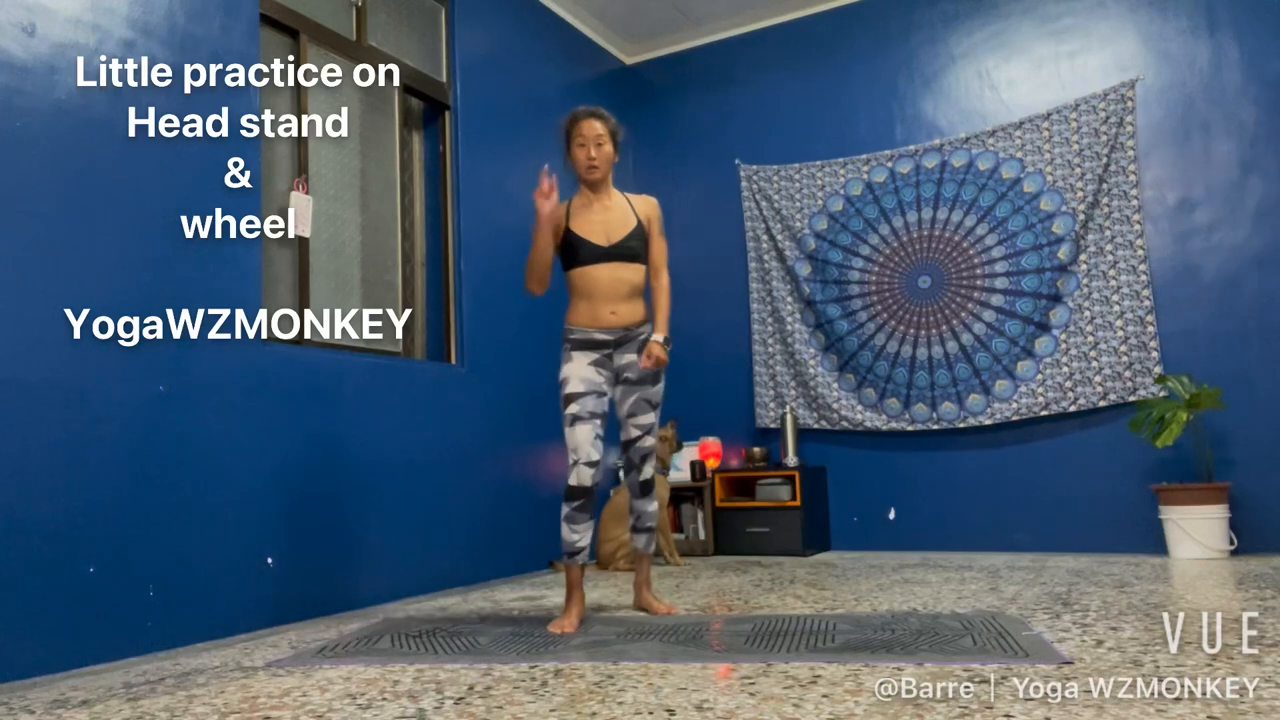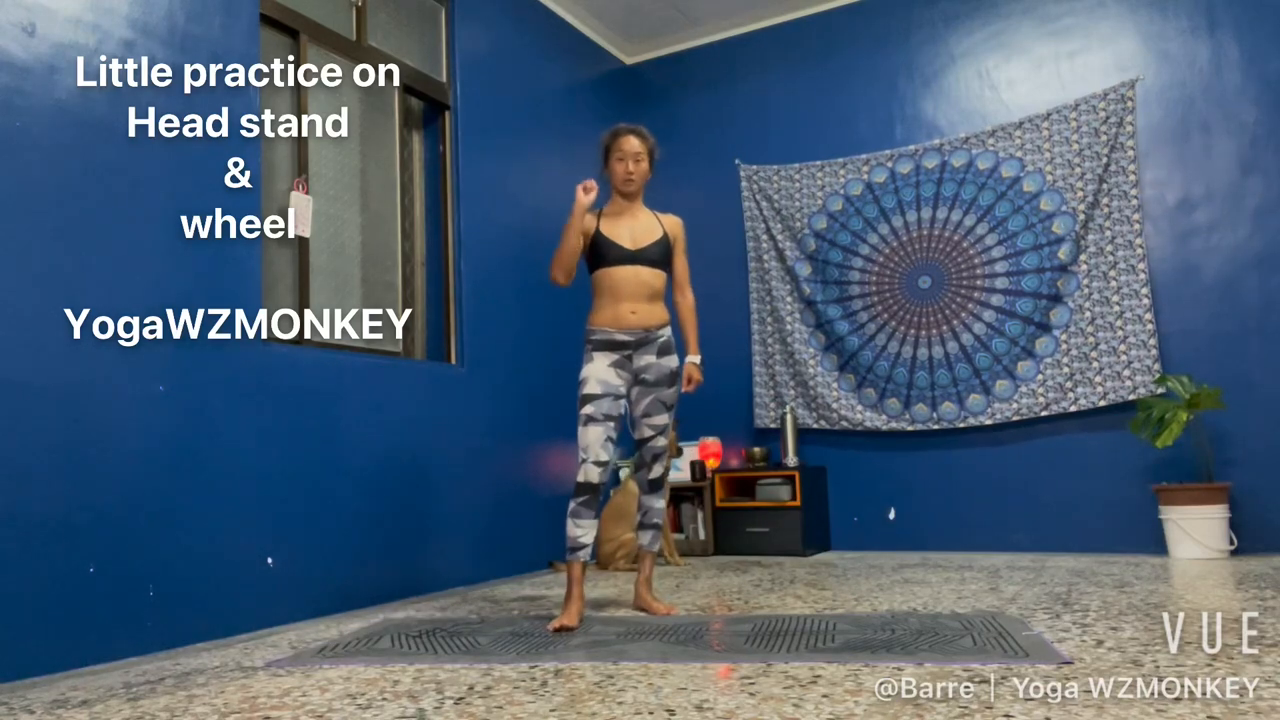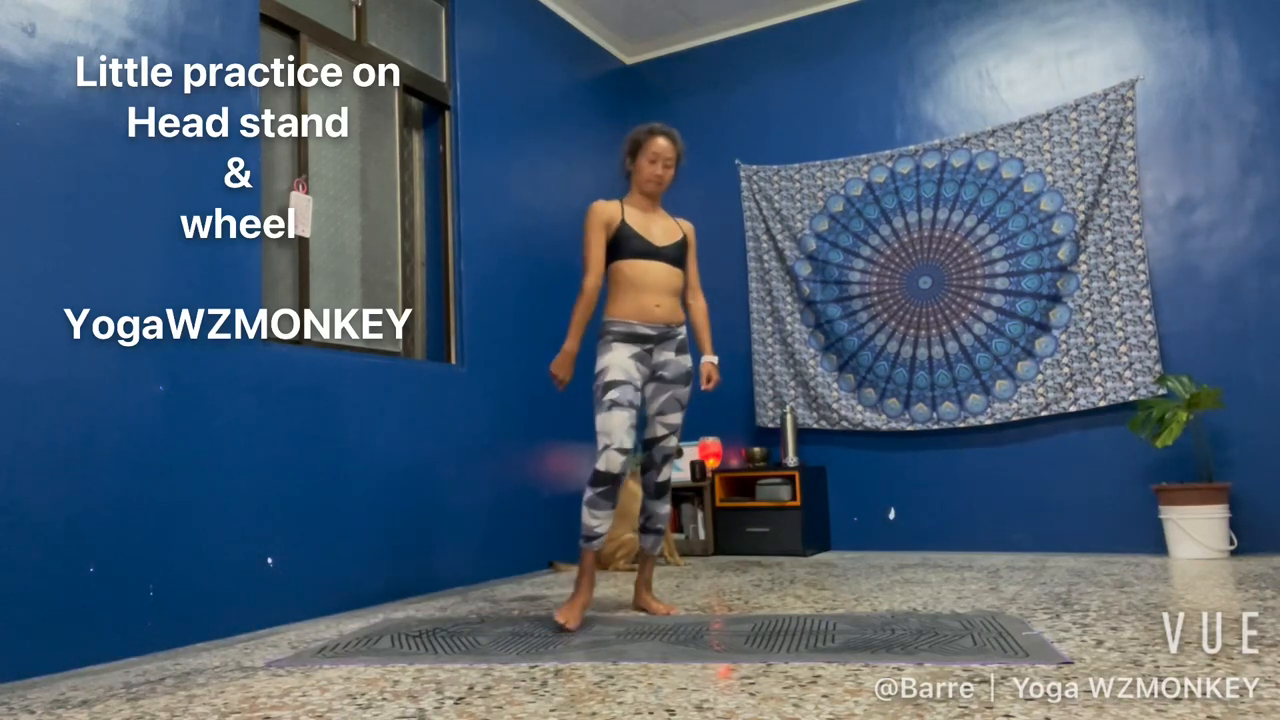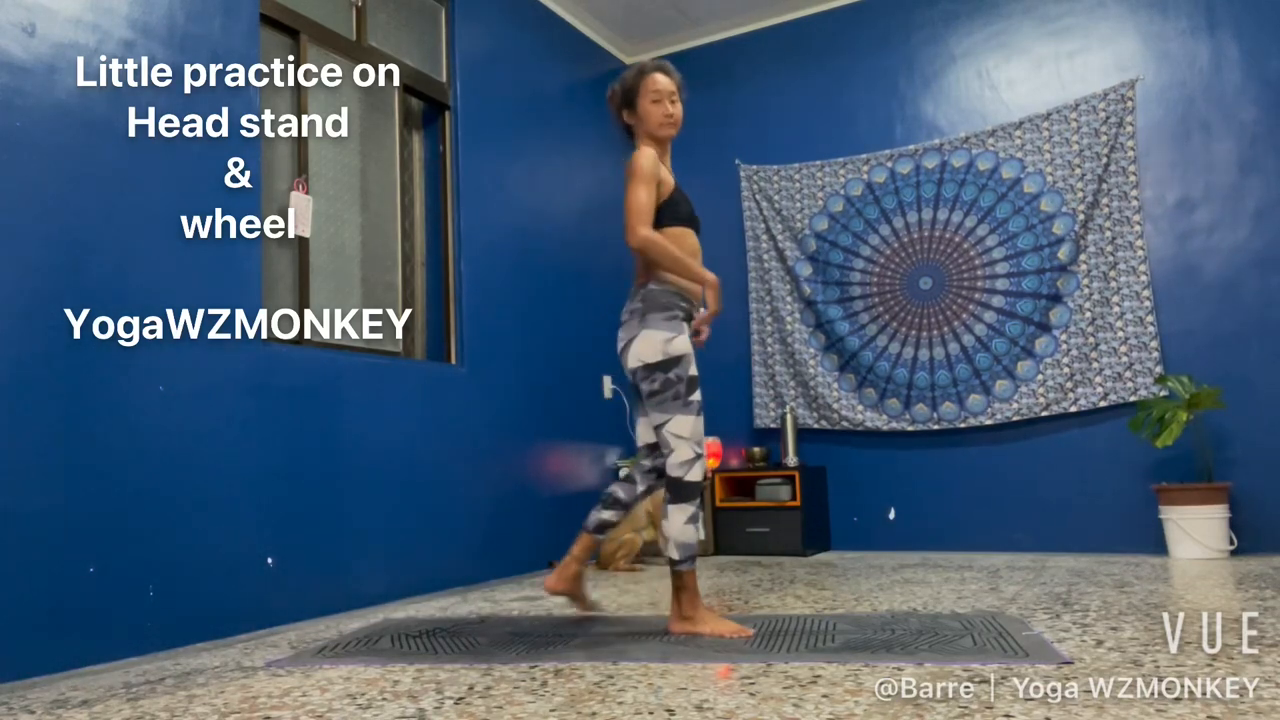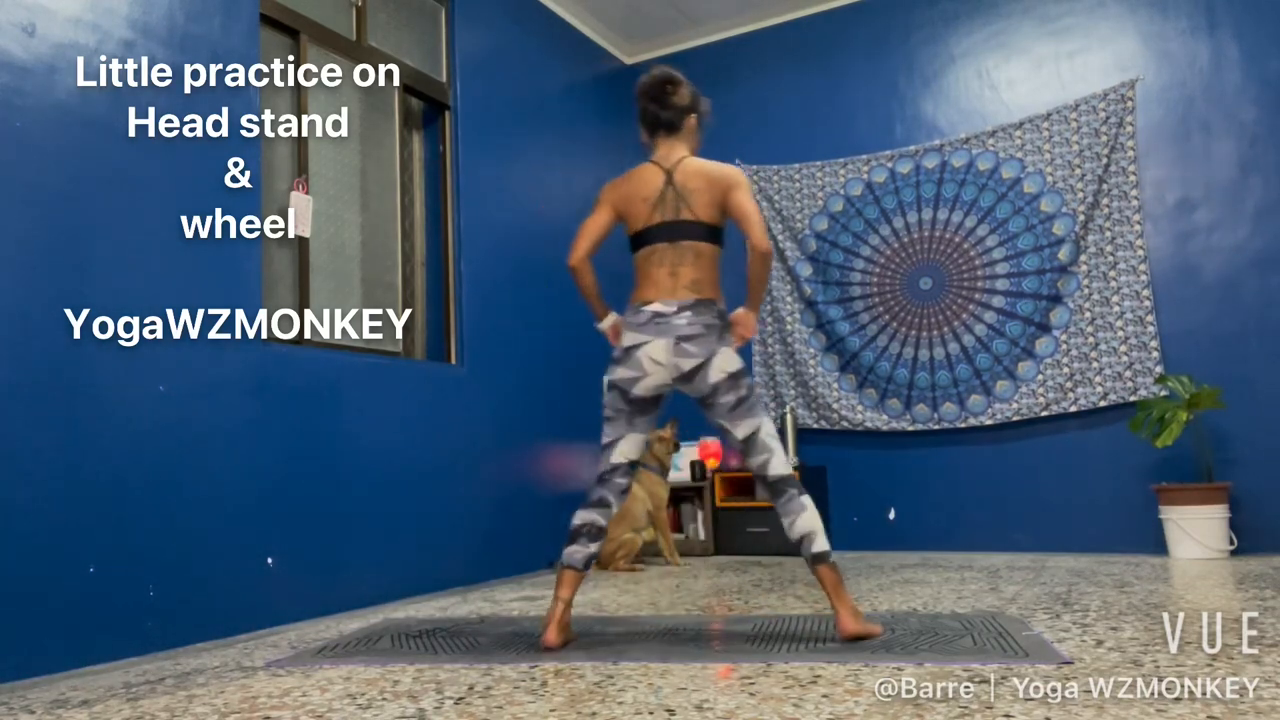
dt=1s
person 1, frame 1
left shoulder: (645, 208)
right shoulder: (556, 217)
left elbow: (660, 278)
right elbow: (536, 287)
left wrist: (660, 336)
right wrist: (544, 222)
left hip: (637, 345)
right hip: (584, 349)
left knee: (642, 467)
right knee: (582, 470)
left ankle: (643, 586)
right ankle: (574, 599)
person 1, frame 2
left shoulder: (671, 225)
right shoulder: (589, 222)
left elbow: (684, 292)
right elbow: (560, 277)
left wrist: (692, 354)
right wrist: (577, 213)
left hip: (658, 348)
right hip: (604, 349)
left knee: (653, 468)
right knee: (592, 467)
left ankle: (645, 586)
right ankle: (574, 596)
person 1, frame 3
left shoulder: (684, 228)
right shoulder: (606, 211)
left elbow: (694, 294)
right elbow: (592, 280)
left wrist: (708, 354)
right wrist: (568, 348)
left hip: (674, 346)
right hip: (622, 341)
left knee: (661, 469)
right knee: (612, 456)
left ankle: (645, 586)
right ankle: (583, 586)
person 1, frame 4
left shoulder: (662, 171)
right shoulder: (644, 160)
right elbow: (640, 238)
left wrist: (696, 299)
right wrist: (706, 279)
left hip: (661, 322)
right hip: (659, 322)
left knee: (653, 463)
right knee: (685, 464)
left ankle: (570, 568)
right ankle: (687, 609)
person 1, frame 5
left shoulder: (620, 188)
right shoulder: (724, 176)
left elbow: (577, 260)
right elbow: (761, 247)
left wrist: (605, 319)
right wrist: (751, 310)
left hip: (642, 337)
right hip: (704, 336)
left knee: (610, 480)
right knee: (776, 473)
left ankle: (558, 618)
right ankle: (844, 609)
